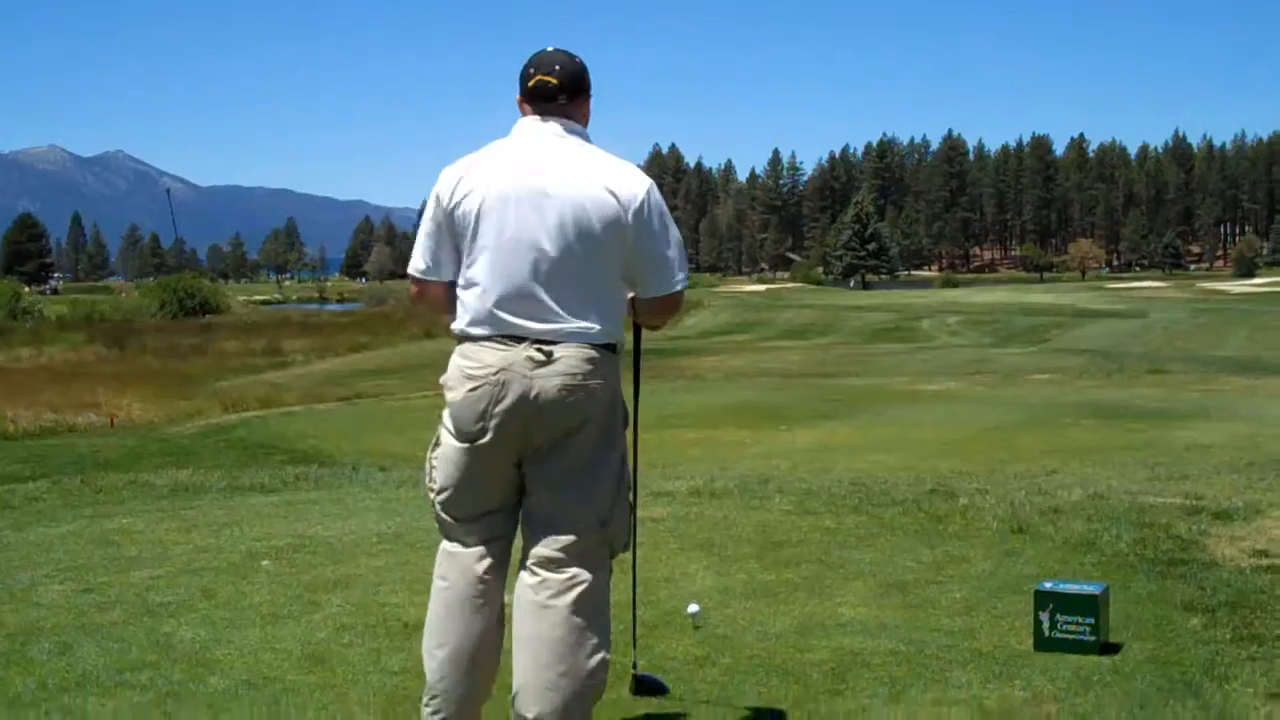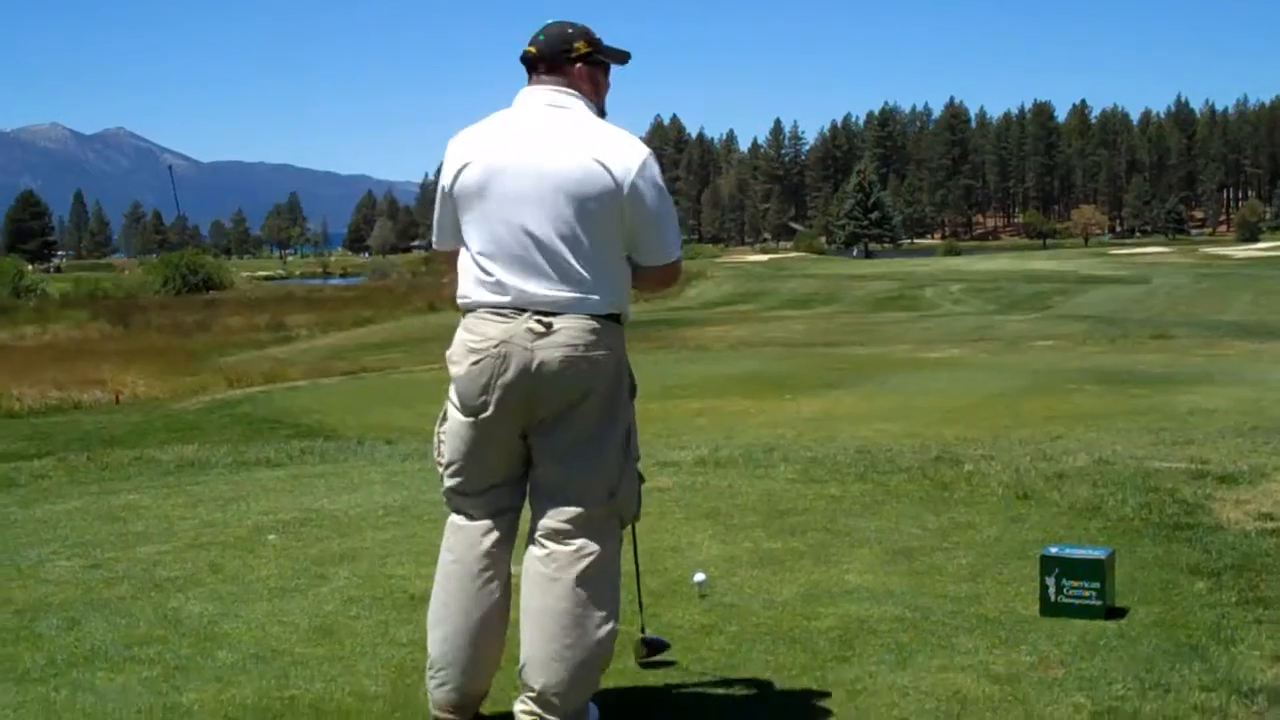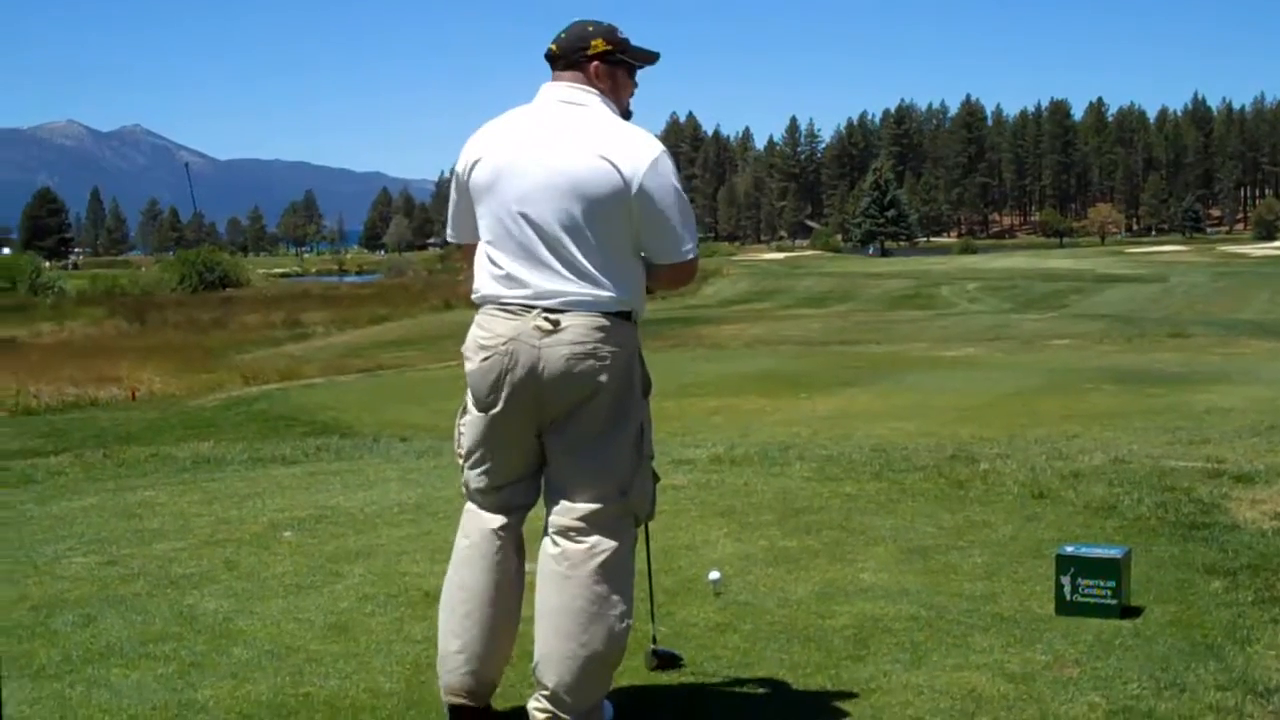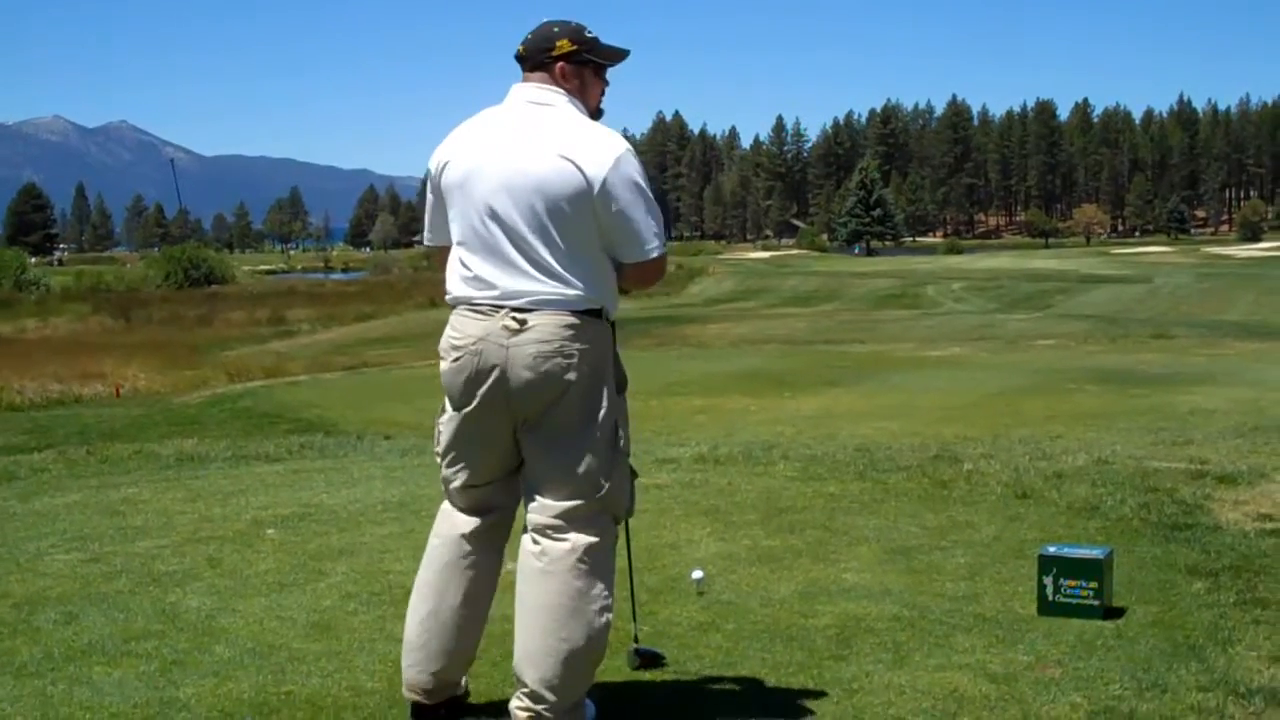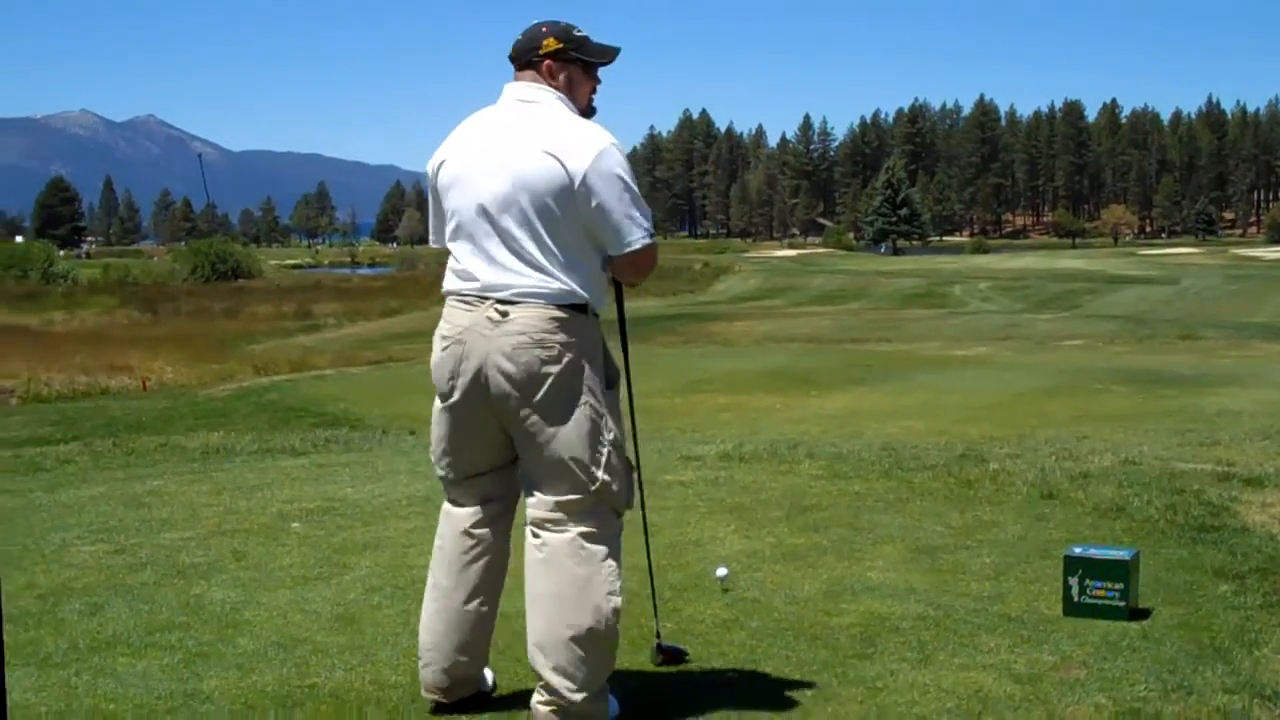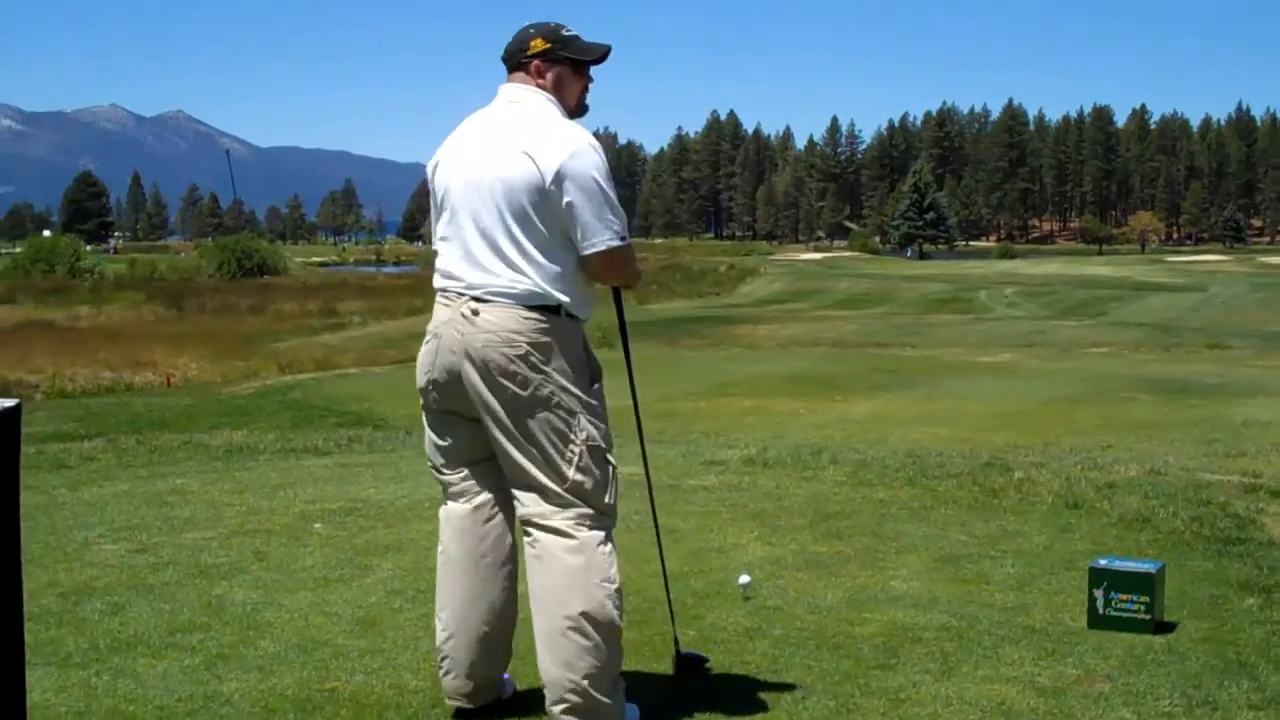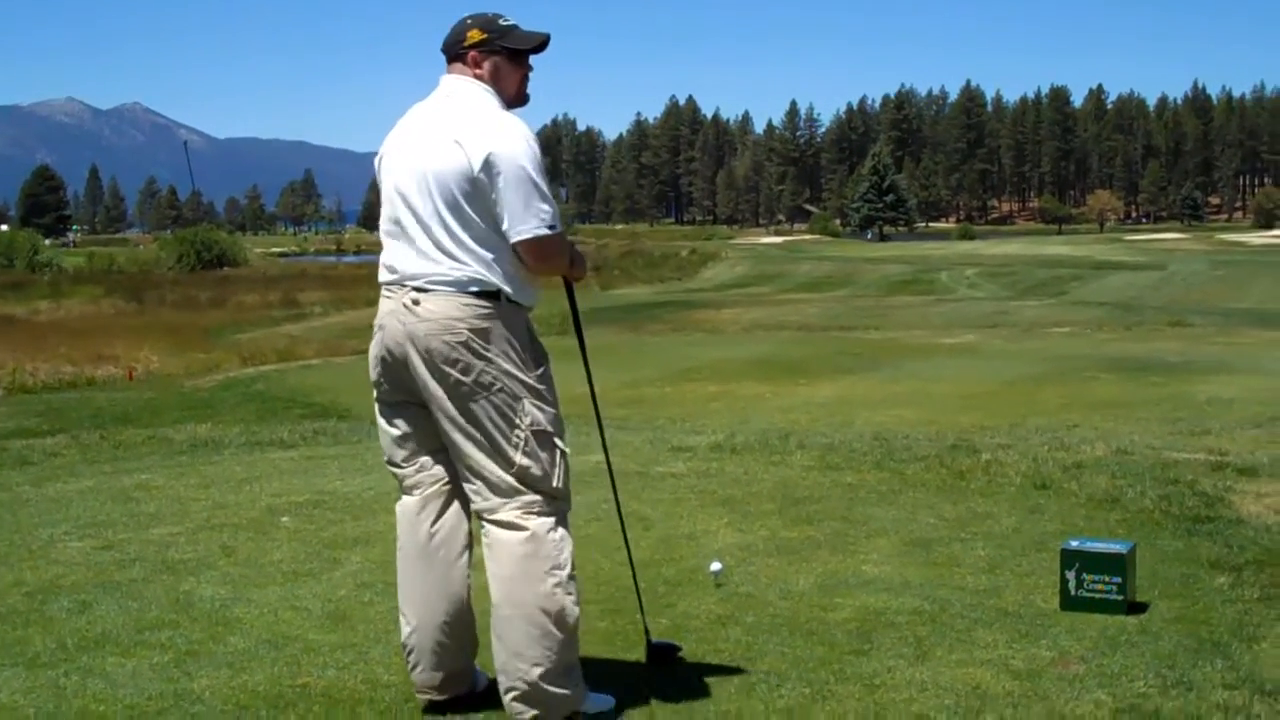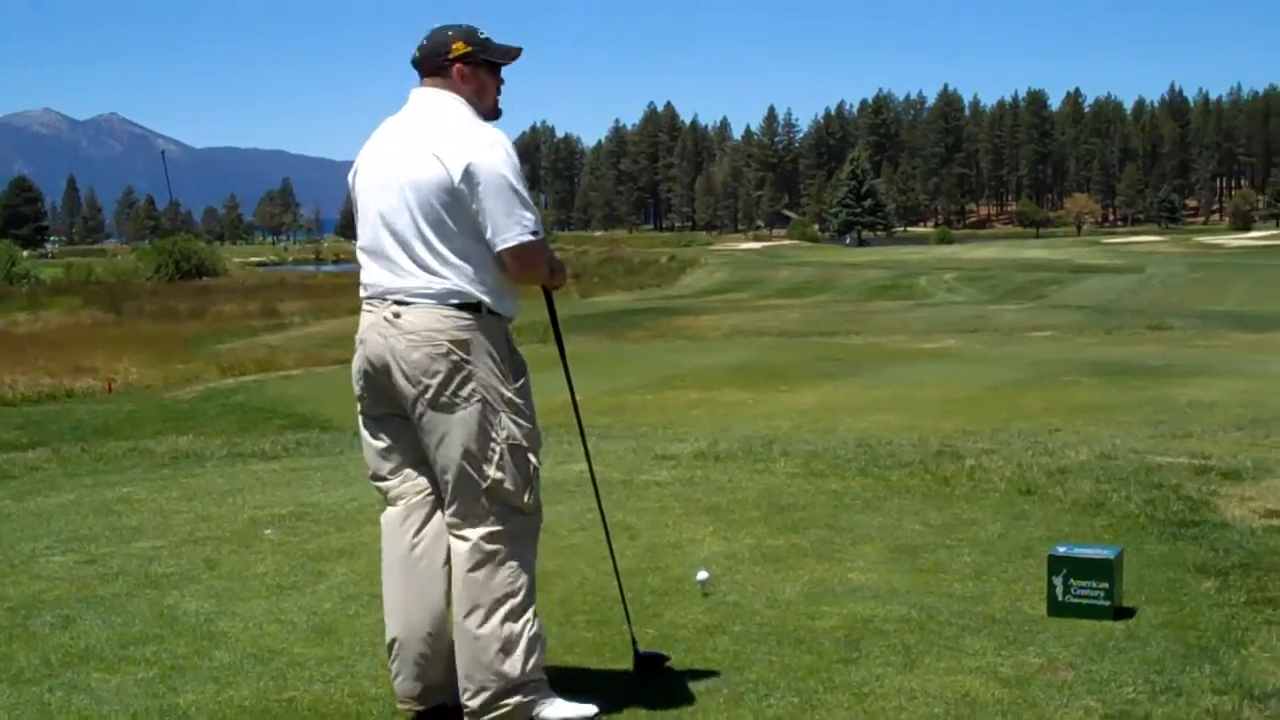
dt=0.3s
person 1, frame 1
left shoulder: (462, 175)
right shoulder: (626, 183)
left elbow: (427, 290)
right elbow: (665, 303)
left hip: (482, 371)
right hip: (577, 377)
left knee: (468, 551)
right knee: (566, 561)
person 1, frame 2
left shoulder: (467, 145)
right shoulder: (622, 153)
right elbow: (662, 271)
left hip: (486, 342)
right hip: (580, 348)
left knee: (475, 520)
right knee: (574, 531)
person 1, frame 3
left shoulder: (484, 141)
right shoulder: (635, 149)
left elbow: (466, 244)
right elbow: (678, 268)
left hip: (498, 337)
right hip: (590, 346)
left knee: (489, 511)
right knee: (588, 524)
person 1, frame 4
left shoulder: (457, 143)
right shoulder: (601, 148)
right elbow: (647, 266)
left hip: (472, 337)
right hip: (562, 344)
left knee: (467, 510)
right knee: (569, 524)
person 1, frame 5
left shoulder: (455, 142)
right shoulder: (586, 142)
right elbow: (638, 260)
right wrist: (602, 266)
left hip: (463, 331)
right hip: (549, 339)
left knee: (470, 507)
right knee: (573, 518)
person 1, frame 6
left shoulder: (456, 141)
right shoulder: (567, 143)
right elbow: (611, 261)
right wrist: (628, 275)
left hip: (450, 329)
right hip: (529, 339)
left knee: (470, 506)
right knee: (567, 514)
person 1, frame 7
left shoulder: (403, 130)
right shoulder: (500, 131)
right elbow: (537, 248)
right wrist: (573, 262)
left hip: (397, 317)
right hip: (471, 326)
left knee: (426, 495)
right knee: (521, 502)
person 1, frame 8
left shoulder: (376, 144)
right shoulder: (479, 143)
right elbow: (521, 257)
right wrist: (554, 271)
left hip: (379, 331)
right hip: (453, 339)
left knee: (410, 508)
right knee: (491, 519)
